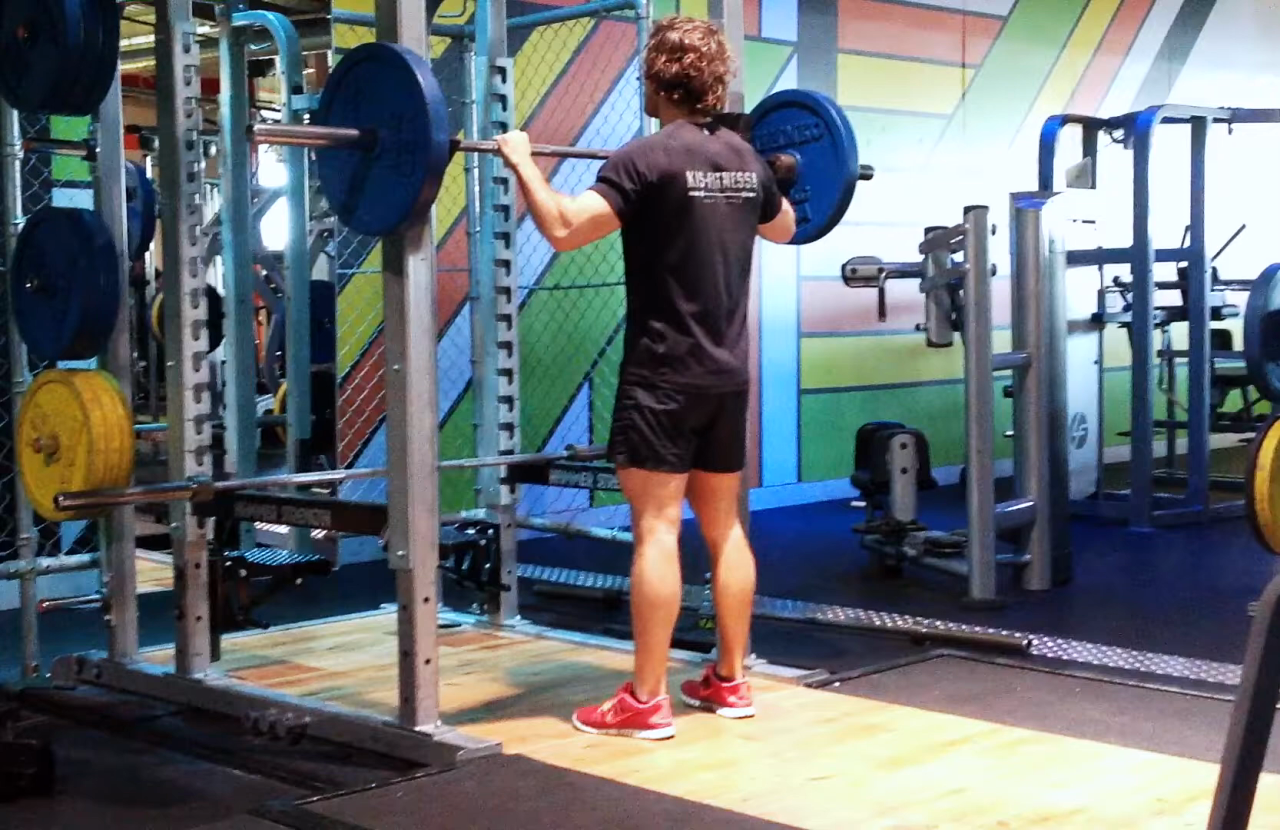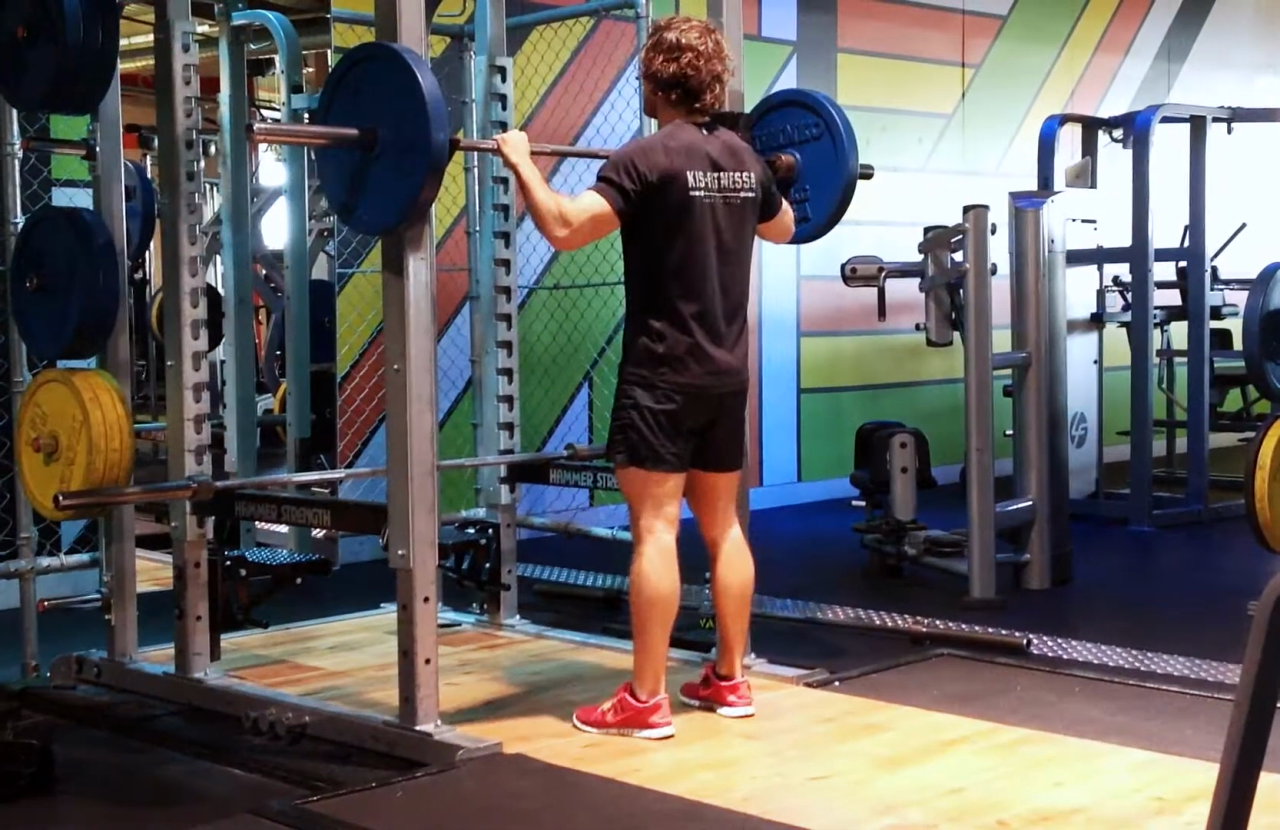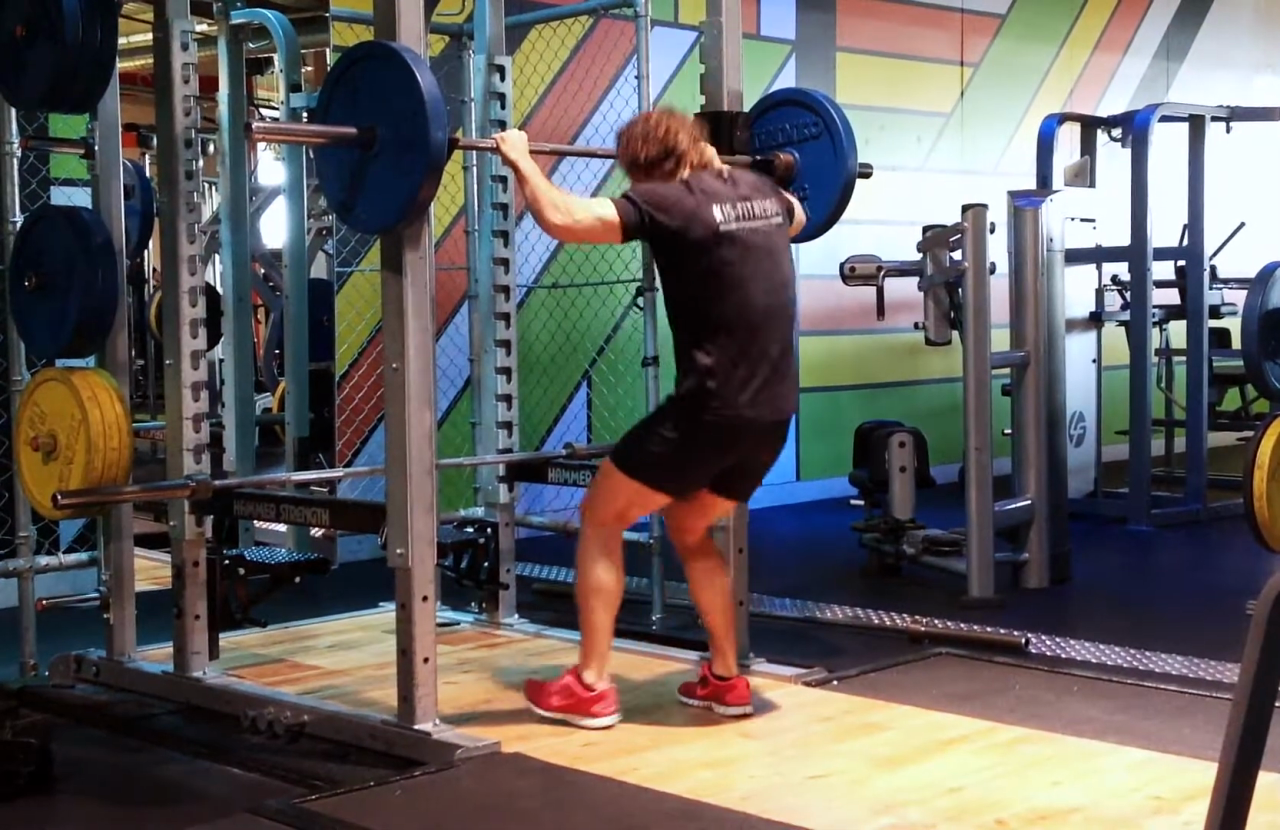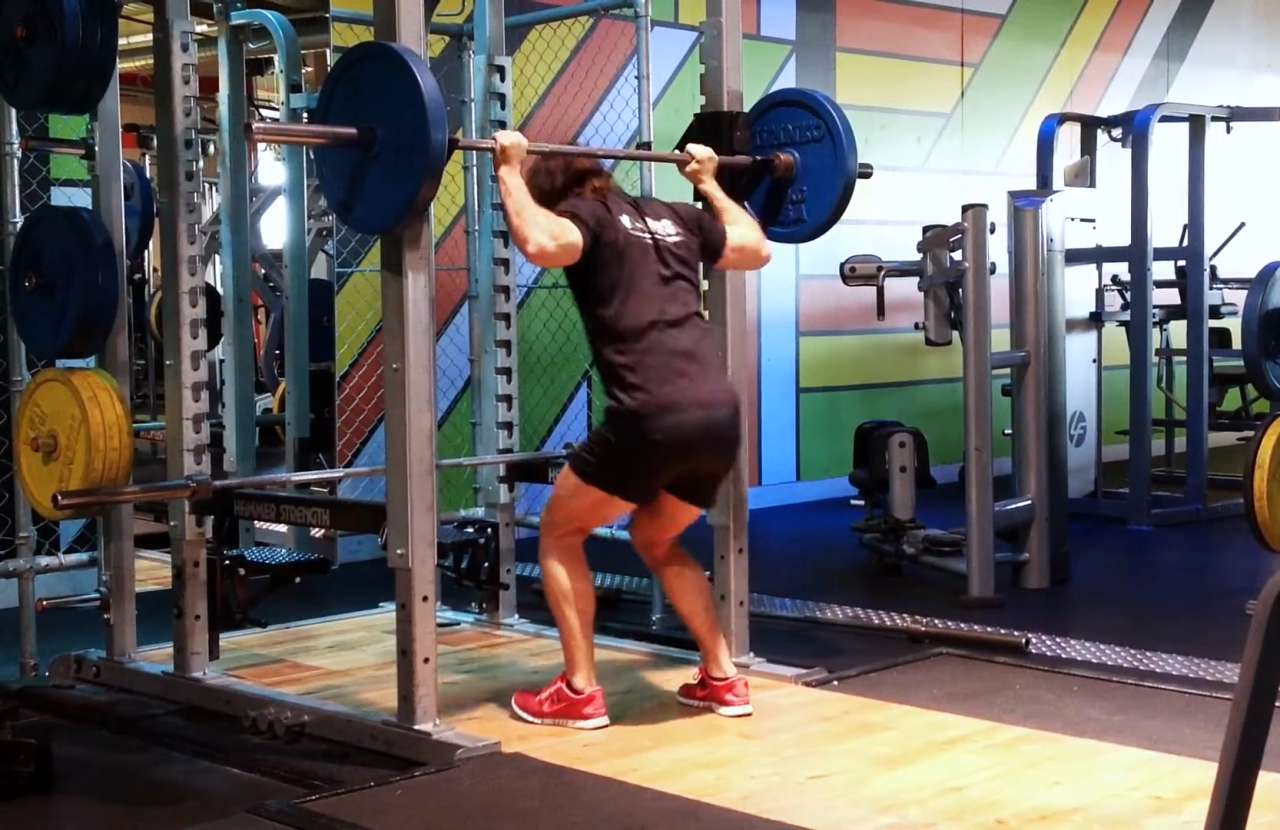
dt=0.5s
person 1, frame 1
left shoulder: (648, 156)
right shoulder: (746, 158)
left elbow: (563, 227)
right elbow: (784, 228)
left wrist: (521, 162)
left hip: (664, 376)
right hip: (727, 374)
left knee: (656, 529)
right knee: (723, 526)
left ankle: (645, 699)
right ankle: (730, 680)
person 1, frame 2
left shoulder: (648, 156)
right shoulder: (744, 158)
left elbow: (563, 227)
right elbow: (785, 228)
left wrist: (520, 160)
left hip: (663, 374)
right hip: (727, 374)
left knee: (655, 530)
right knee: (722, 526)
left ankle: (645, 699)
right ankle: (730, 679)
person 1, frame 3
left shoulder: (669, 203)
right shoulder: (761, 193)
left elbow: (562, 218)
right elbow: (798, 213)
left wrist: (521, 159)
left hip: (712, 411)
right hip: (773, 415)
left knee: (599, 521)
right knee: (690, 532)
left ankle: (590, 686)
right ankle: (725, 677)
person 1, frame 4
left shoulder: (585, 215)
right shoulder: (675, 219)
left elbow: (539, 241)
right elbow: (757, 248)
left wrist: (511, 170)
right wrist: (708, 182)
left hip: (653, 418)
right hip: (719, 416)
left knee: (559, 533)
right knee: (656, 540)
left ankle: (579, 691)
right ankle: (722, 679)
